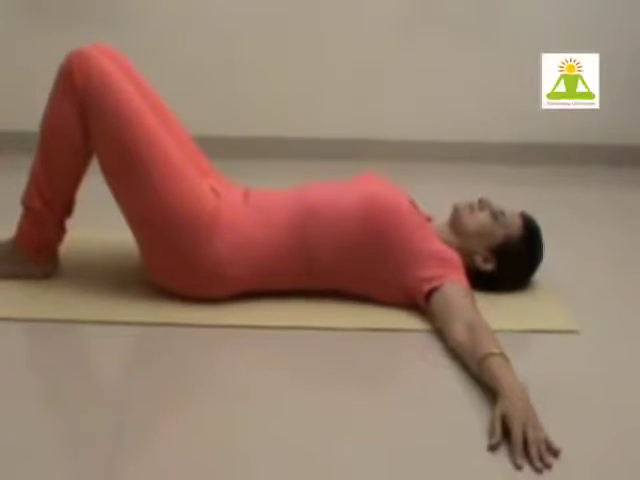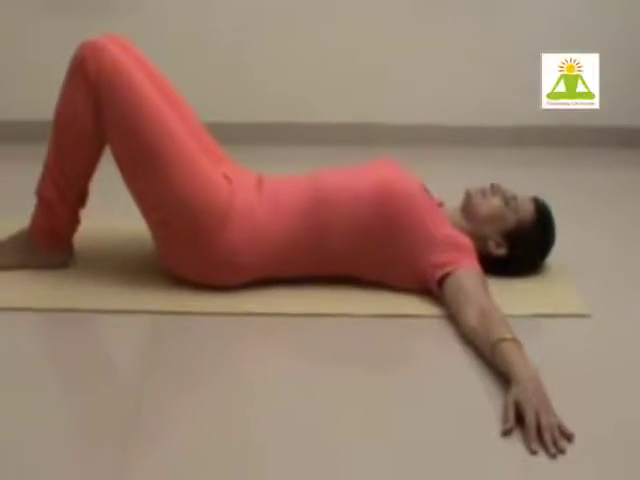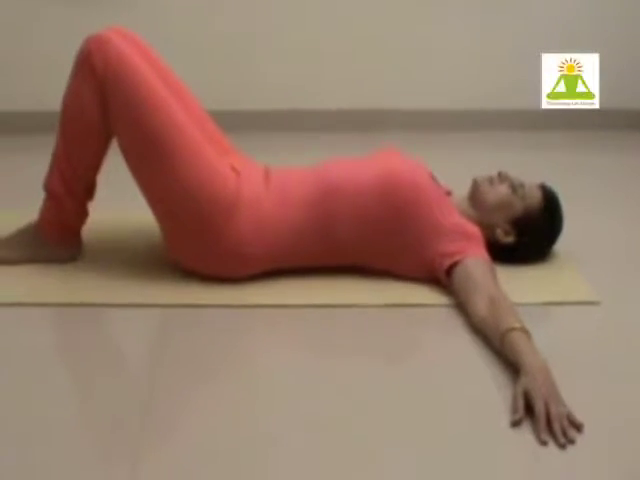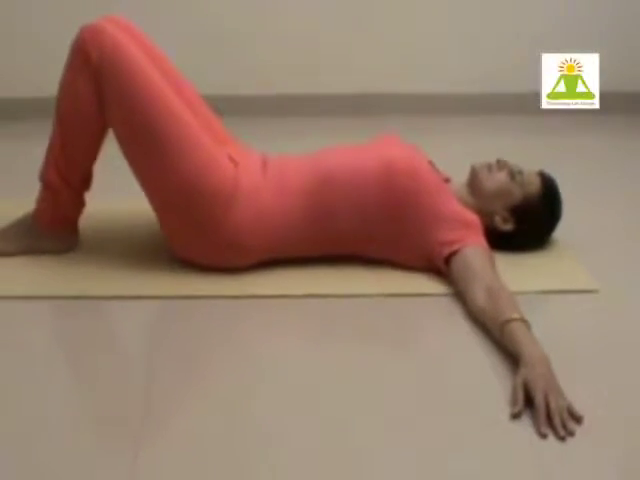
dt=0.2s
person 1, frame 1
left shoulder: (438, 265)
right shoulder: (423, 234)
left elbow: (464, 326)
left wrist: (511, 389)
left hip: (204, 244)
right hip: (224, 210)
left knee: (87, 68)
right knee: (100, 64)
person 1, frame 2
left shoulder: (449, 250)
right shoulder: (435, 221)
left elbow: (477, 312)
left wrist: (523, 375)
left hip: (217, 233)
right hip: (237, 196)
left knee: (99, 60)
right knee: (110, 53)
left ankle: (47, 240)
right ankle: (51, 234)
person 1, frame 3
left shoulder: (458, 238)
right shoulder: (443, 209)
left elbow: (485, 300)
left wrist: (532, 363)
left hip: (225, 225)
right hip: (245, 187)
left knee: (105, 53)
right knee: (115, 46)
left ankle: (56, 234)
right ankle: (59, 227)
person 1, frame 4
left shoulder: (457, 227)
right shoulder: (440, 192)
left elbow: (485, 289)
left wrist: (531, 353)
left hip: (224, 215)
right hip: (242, 176)
left knee: (100, 43)
right knee: (111, 34)
left ankle: (51, 225)
right ankle: (57, 220)
